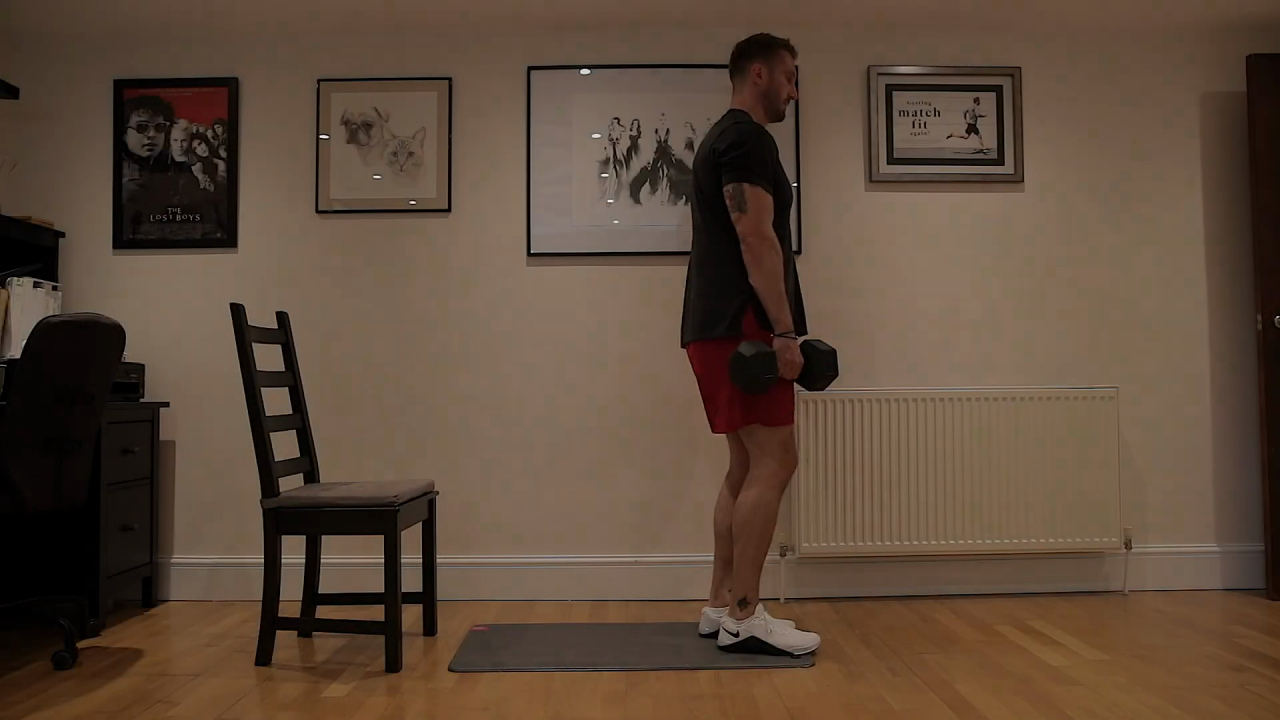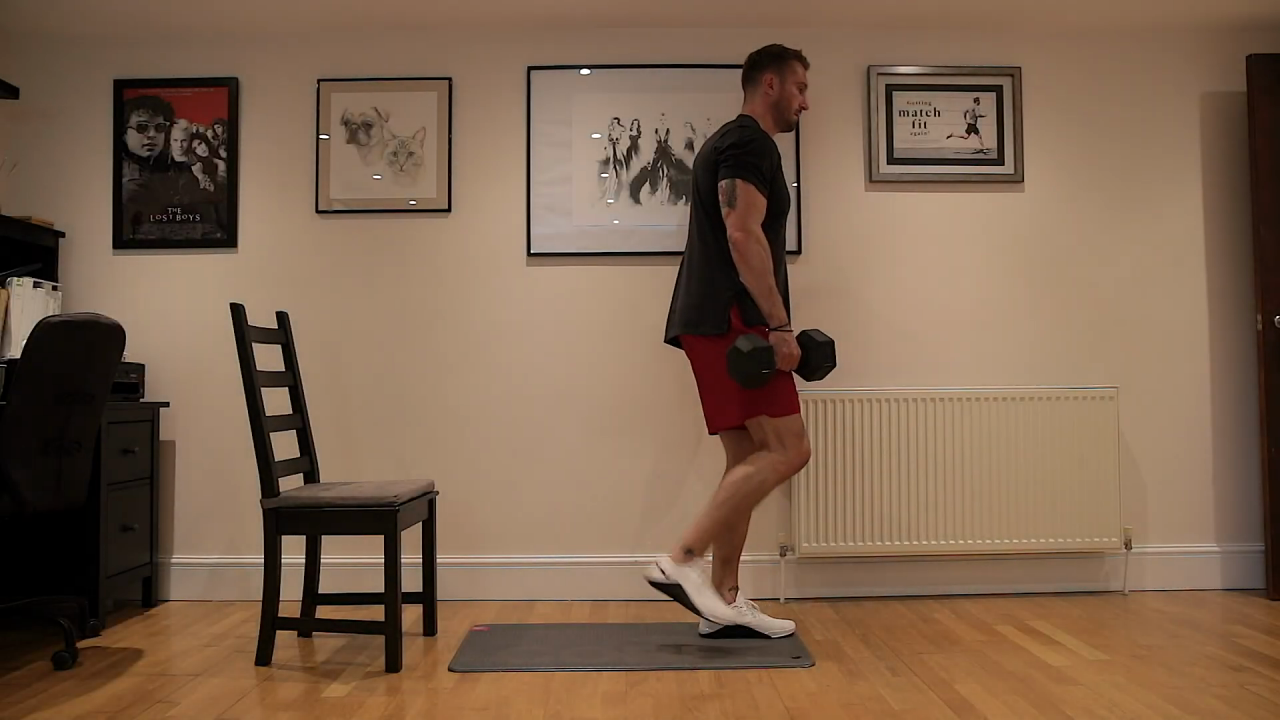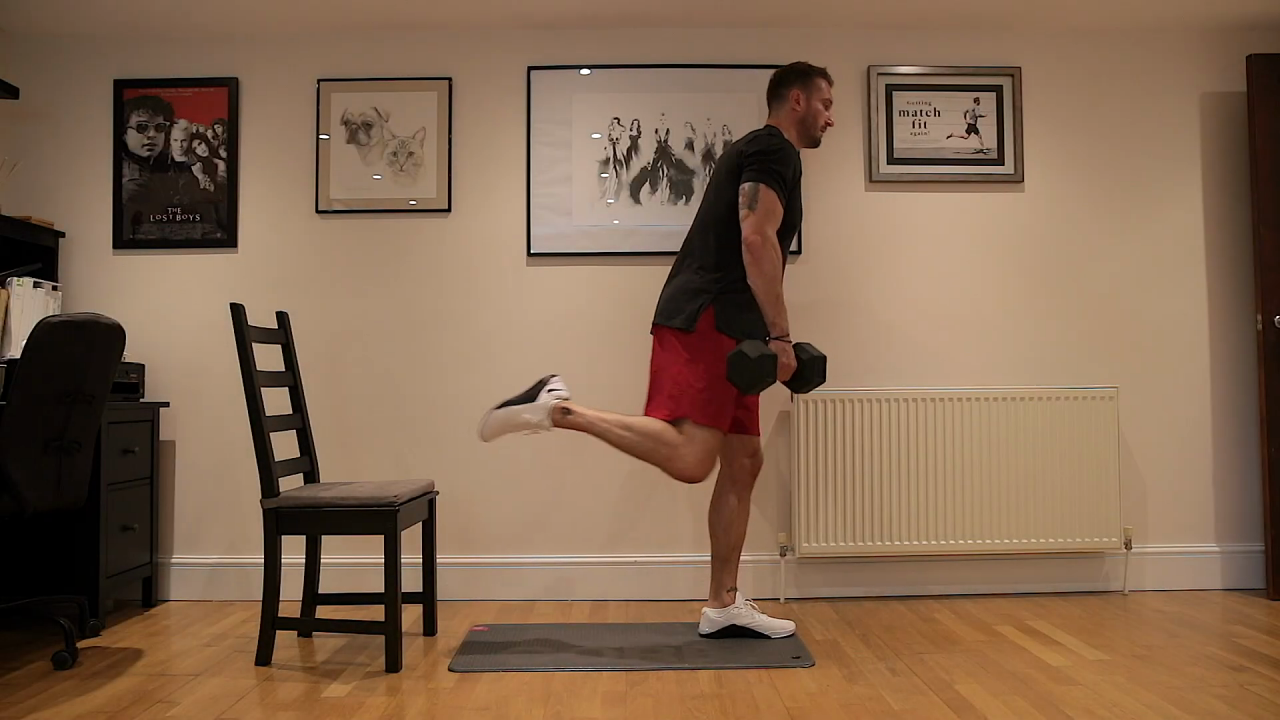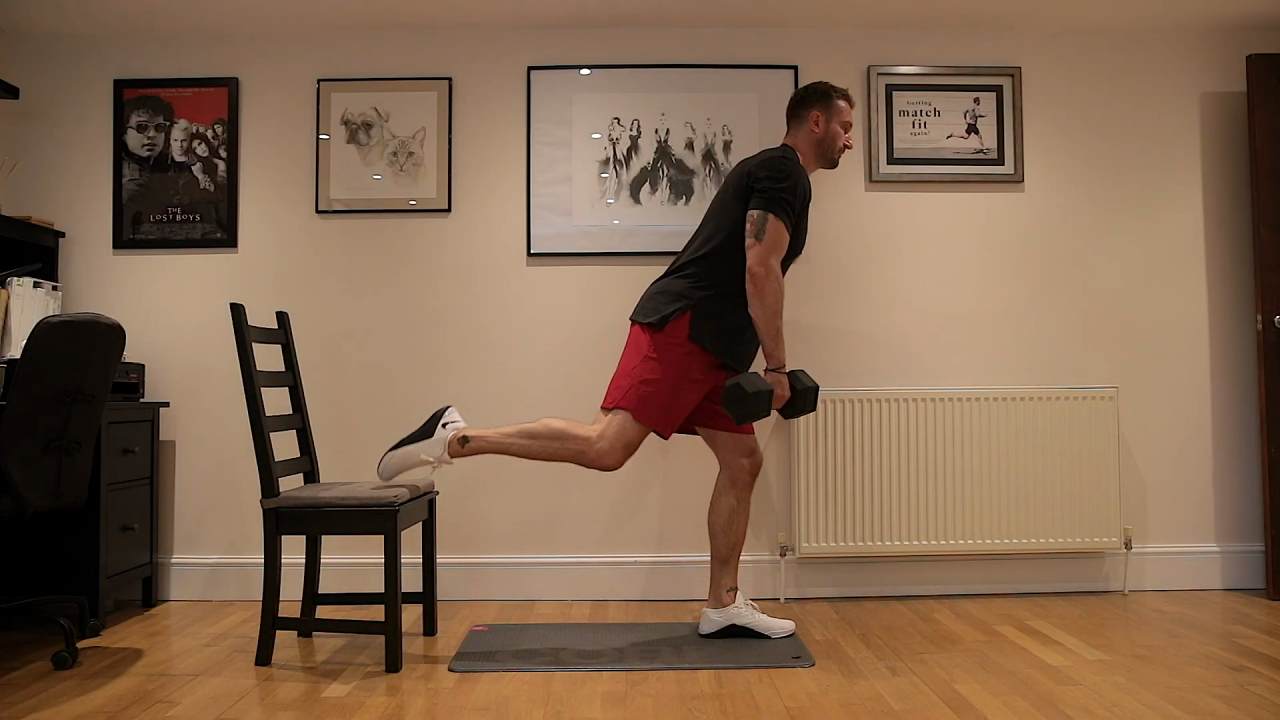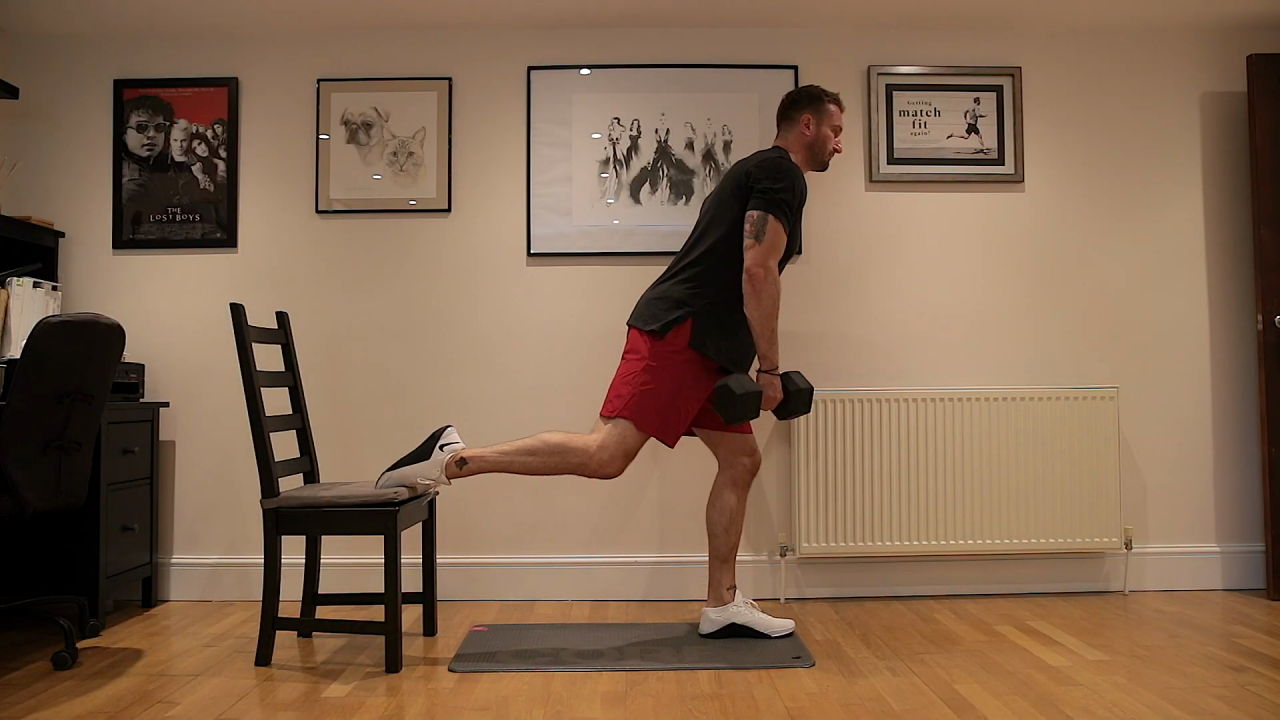
dt=0.4s
person 1, frame 1
left shoulder: (725, 139)
right shoulder: (747, 138)
right elbow: (756, 239)
right wrist: (784, 333)
left hip: (721, 323)
right hip: (741, 324)
left knee: (747, 466)
right knee: (772, 464)
left ankle: (722, 606)
right ankle: (743, 618)
person 1, frame 2
left shoulder: (733, 145)
right shoulder: (749, 142)
right elbow: (744, 237)
left wrist: (767, 324)
right wrist: (780, 327)
left hip: (718, 320)
right hip: (729, 320)
left knee: (749, 459)
right knee: (787, 450)
left ankle: (722, 600)
right ankle: (682, 561)
person 1, frame 3
left shoulder: (758, 153)
right shoulder: (775, 150)
right elbow: (758, 242)
left wrist: (760, 336)
right wrist: (780, 337)
left hip: (718, 325)
right hip: (705, 319)
left knee: (745, 462)
right knee: (689, 459)
left ankle: (724, 605)
right ankle: (560, 407)
person 1, frame 4
left shoulder: (772, 174)
right shoulder: (783, 173)
right elbow: (760, 271)
left wrist: (759, 359)
right wrist: (777, 367)
left hip: (707, 341)
right hip: (681, 327)
left knee: (743, 462)
right knee: (605, 446)
left ankle: (723, 605)
right ankle: (455, 438)
person 1, frame 5
left shoulder: (759, 174)
right shoulder: (781, 175)
right elbow: (758, 271)
left wrist: (748, 360)
right wrist: (769, 368)
left hip: (701, 342)
right hip: (678, 333)
left knee: (741, 461)
right knee: (605, 454)
left ankle: (722, 605)
right ankle: (454, 458)
